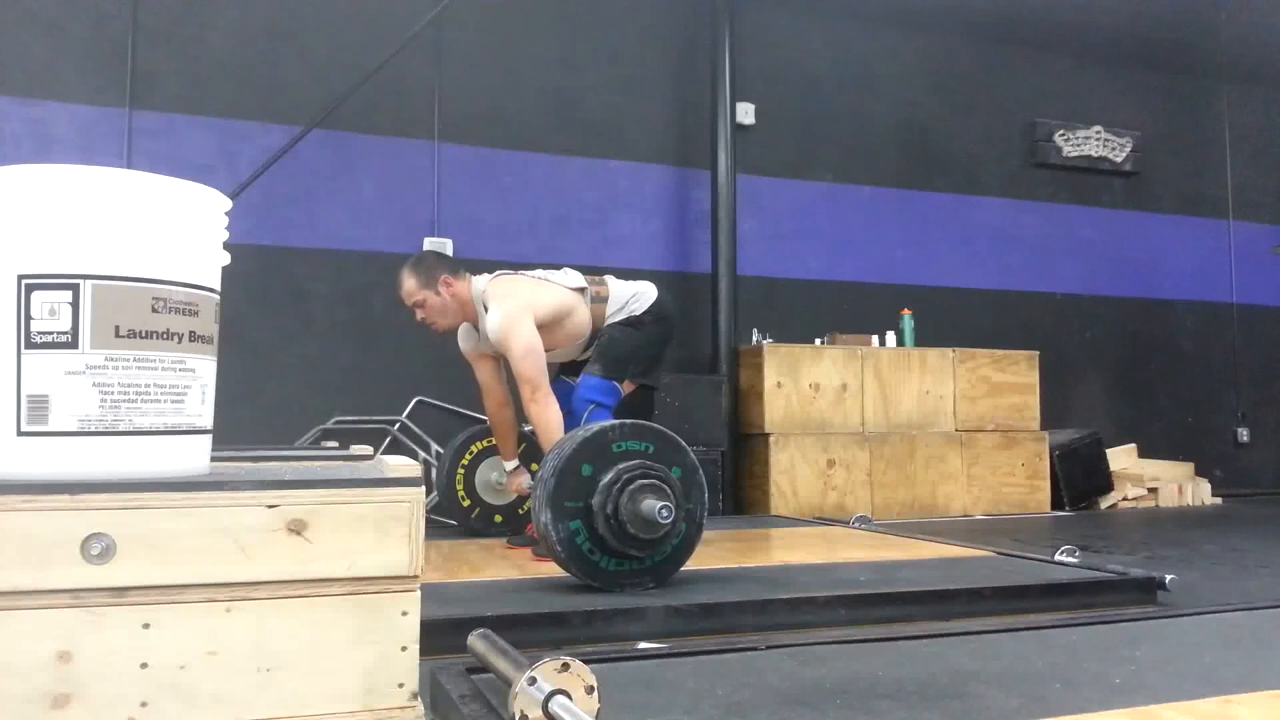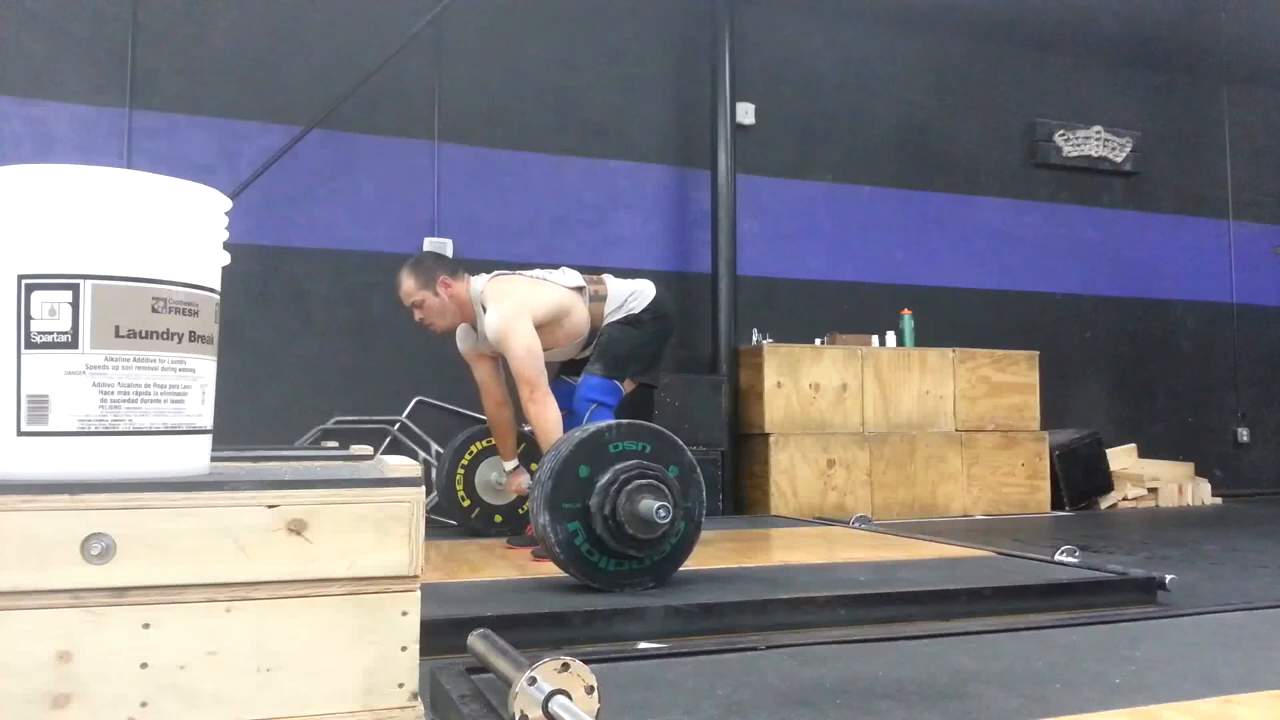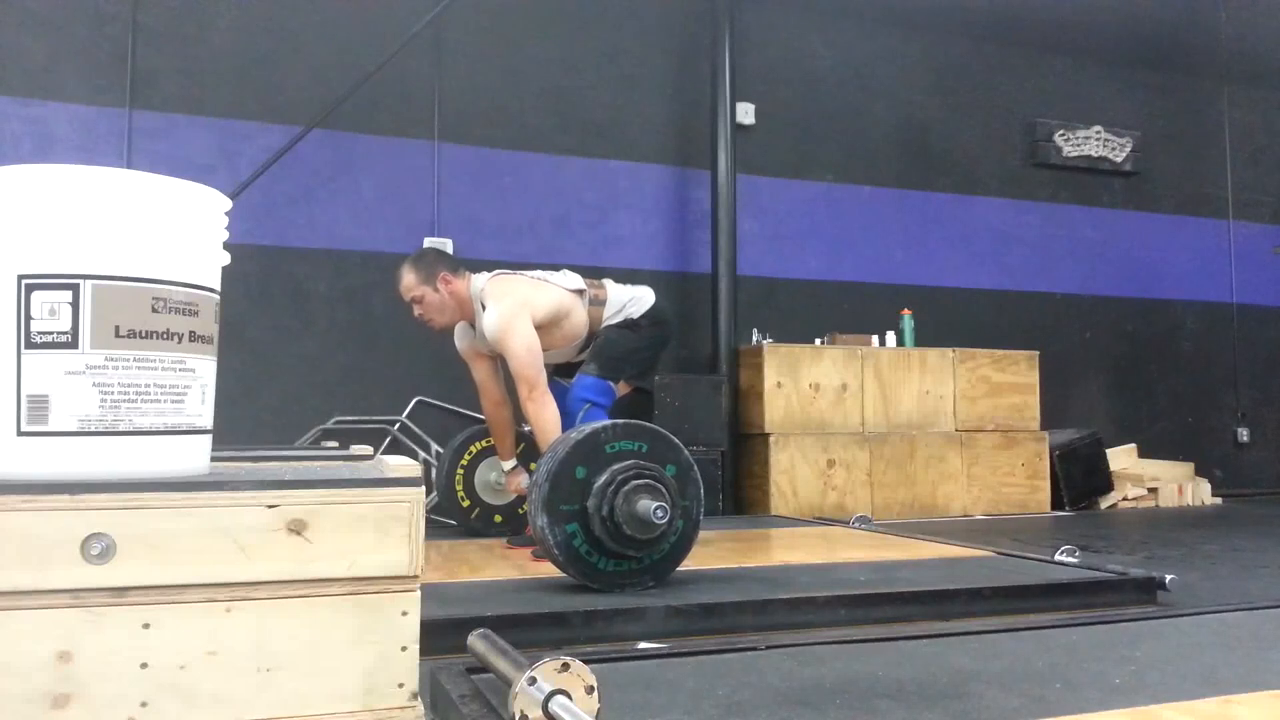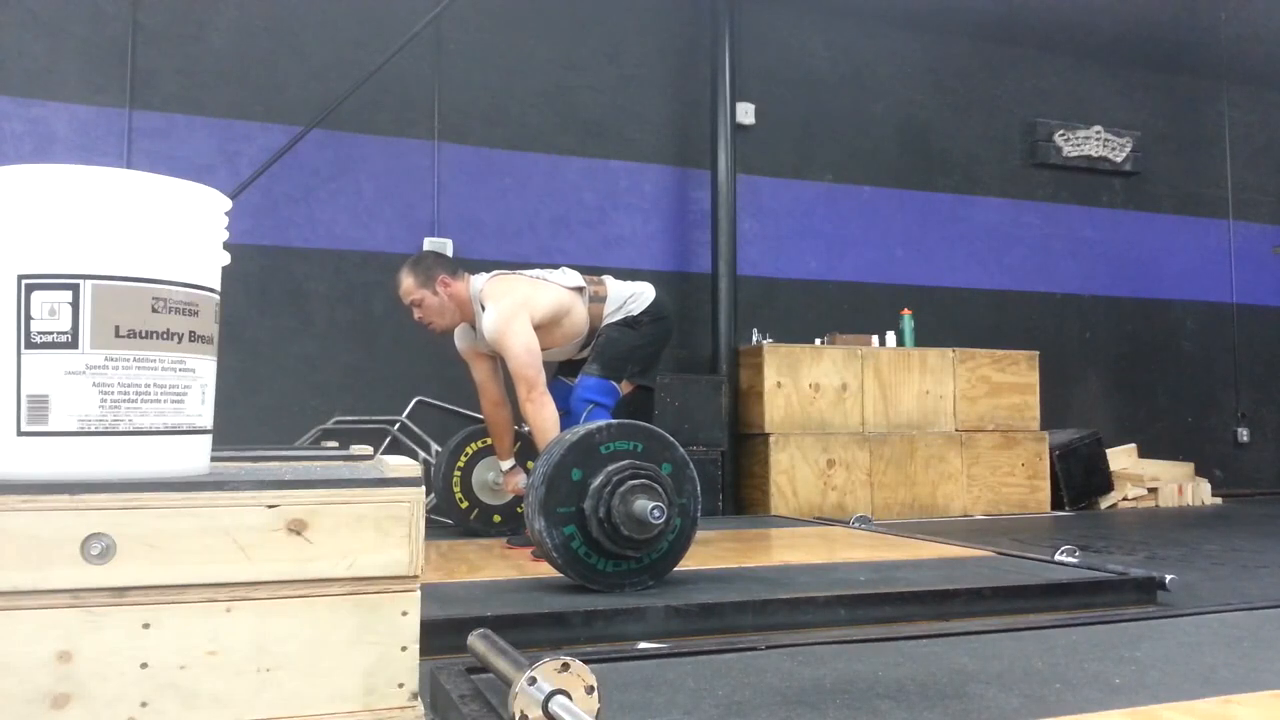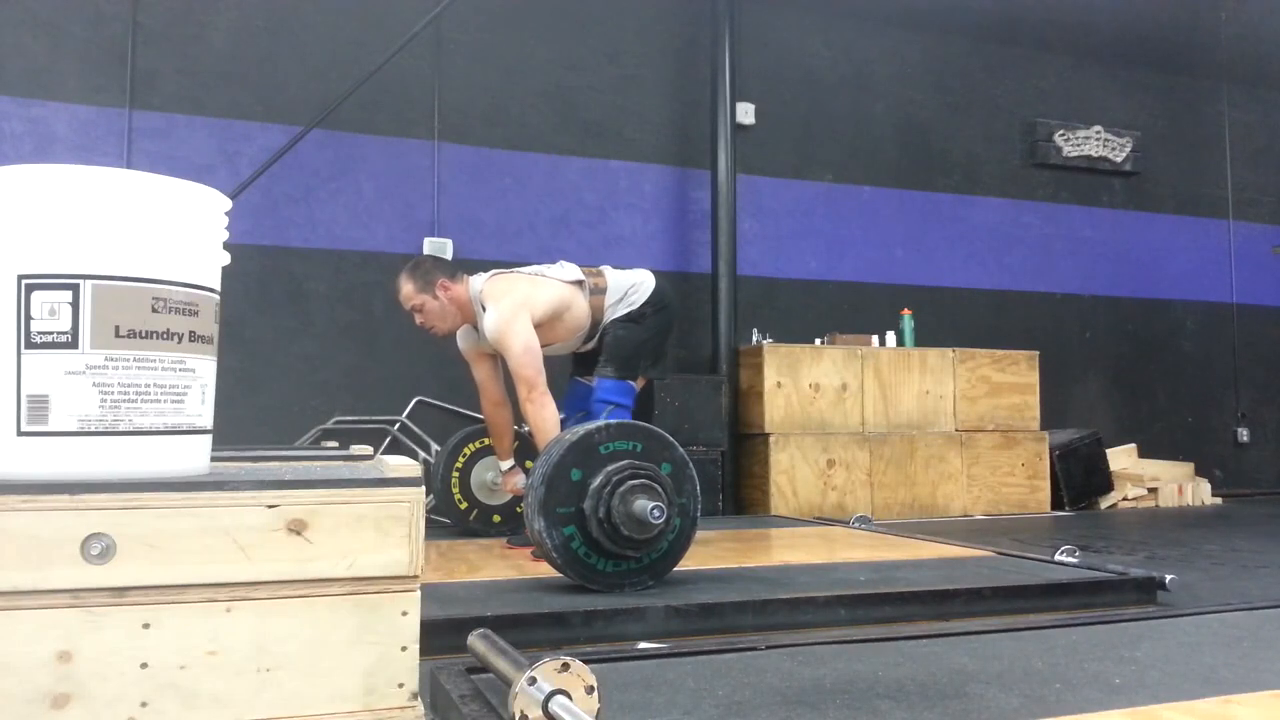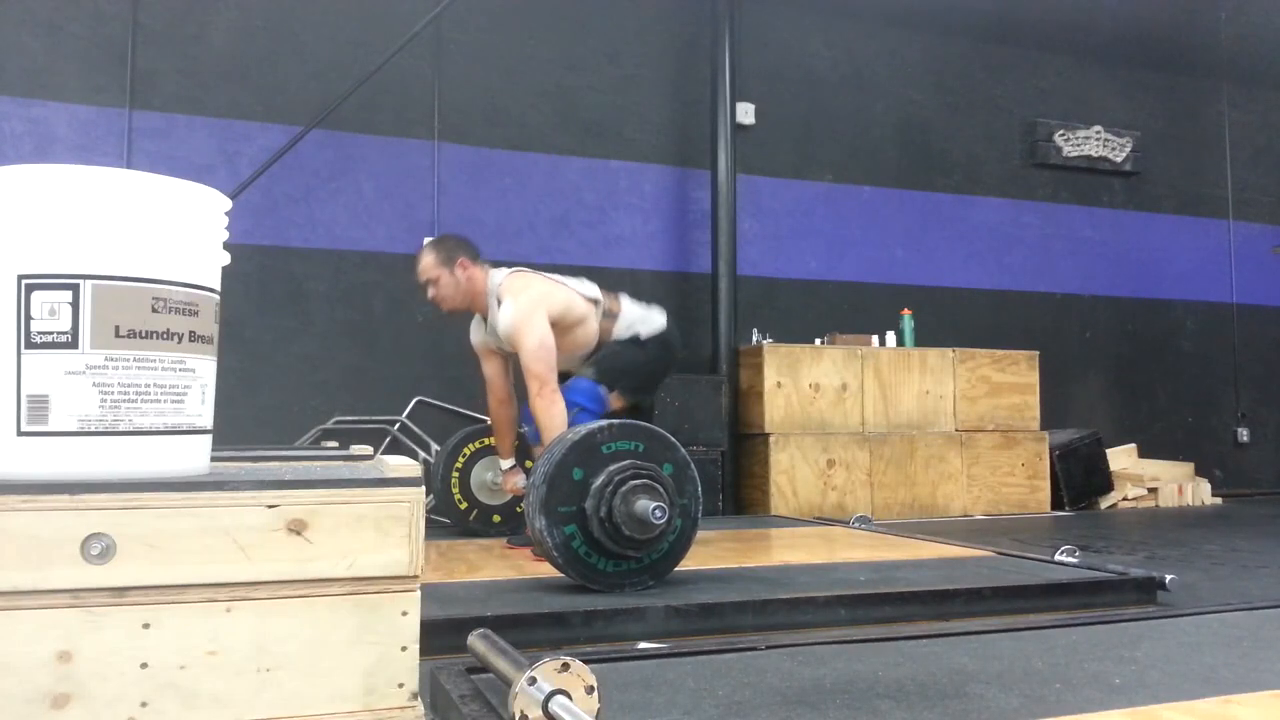
dt=0.3s
person 1, frame 1
left shoulder: (505, 312)
right shoulder: (471, 333)
left elbow: (537, 396)
right elbow: (497, 402)
right wrist: (513, 466)
left hip: (643, 315)
right hip: (606, 326)
left knee: (591, 401)
right knee: (562, 407)
person 1, frame 2
left shoulder: (503, 313)
right shoulder: (469, 334)
left elbow: (536, 396)
right elbow: (495, 401)
right wrist: (512, 466)
left hip: (640, 314)
right hip: (605, 326)
left knee: (592, 401)
right knee: (560, 408)
person 1, frame 3
left shoulder: (502, 312)
right shoulder: (467, 333)
left elbow: (535, 395)
right elbow: (493, 401)
right wrist: (511, 466)
left hip: (639, 319)
right hip: (602, 329)
left knee: (587, 401)
right knee: (556, 410)
person 1, frame 4
left shoulder: (501, 313)
right shoulder: (467, 332)
left elbow: (533, 396)
right elbow: (493, 401)
right wrist: (508, 466)
left hip: (640, 315)
right hip: (599, 326)
left knee: (589, 402)
right knee: (558, 408)
person 1, frame 5
left shoulder: (502, 312)
right shoulder: (470, 332)
left elbow: (535, 396)
right elbow: (494, 401)
right wrist: (508, 466)
left hip: (639, 306)
right hip: (605, 319)
left knee: (610, 403)
right knee: (577, 412)
person 1, frame 6
left shoulder: (519, 306)
right shoulder: (483, 327)
left elbow: (545, 392)
right elbow: (500, 398)
right wrist: (508, 465)
left hip: (645, 339)
right hip: (613, 343)
left knee: (575, 405)
right knee: (537, 418)
